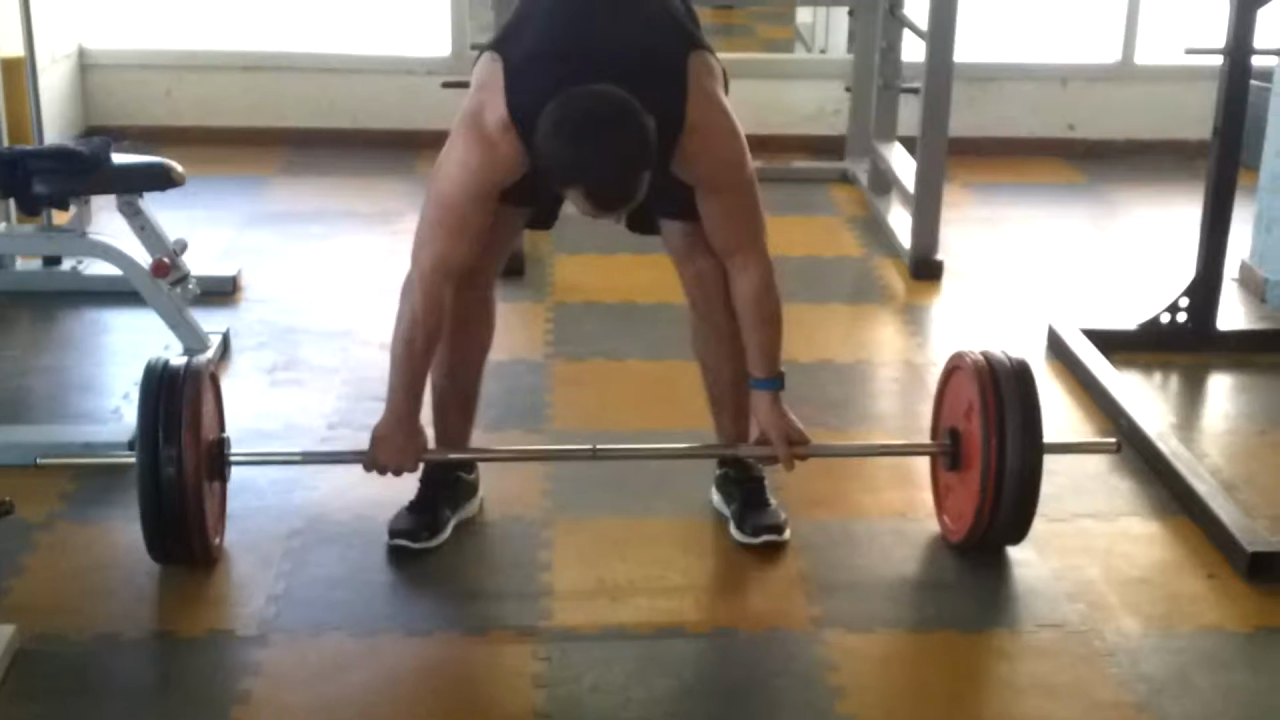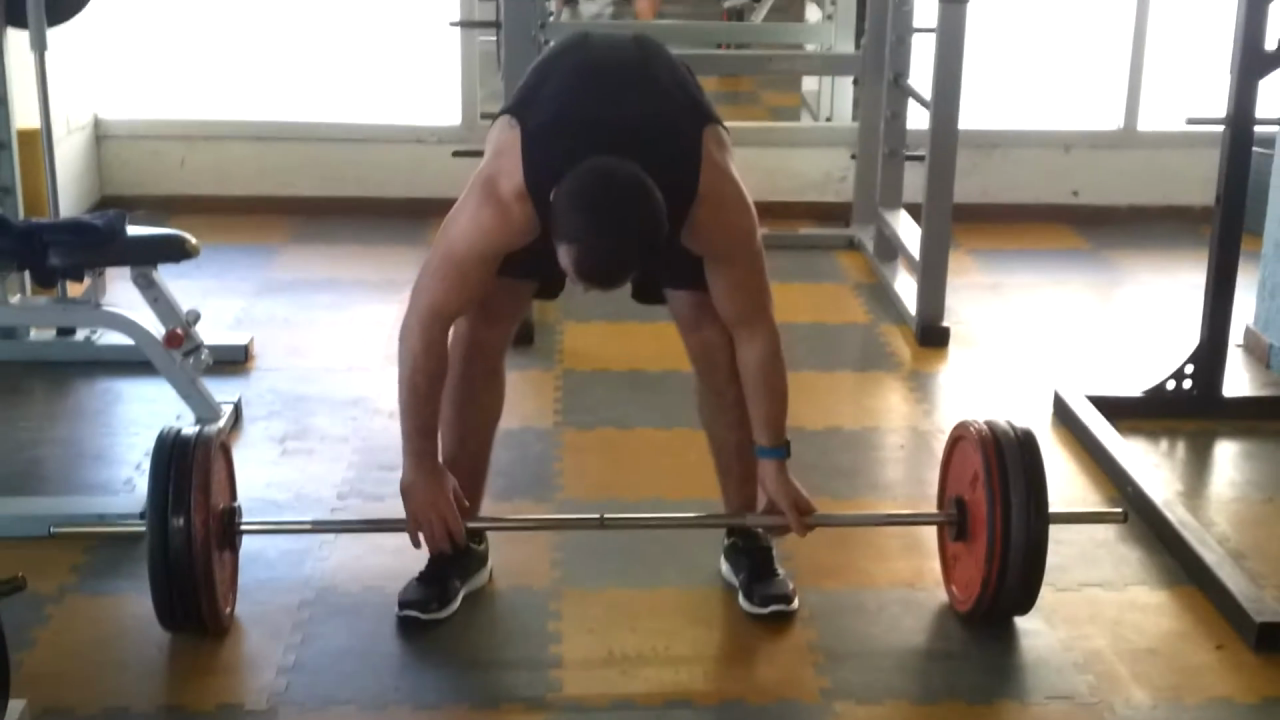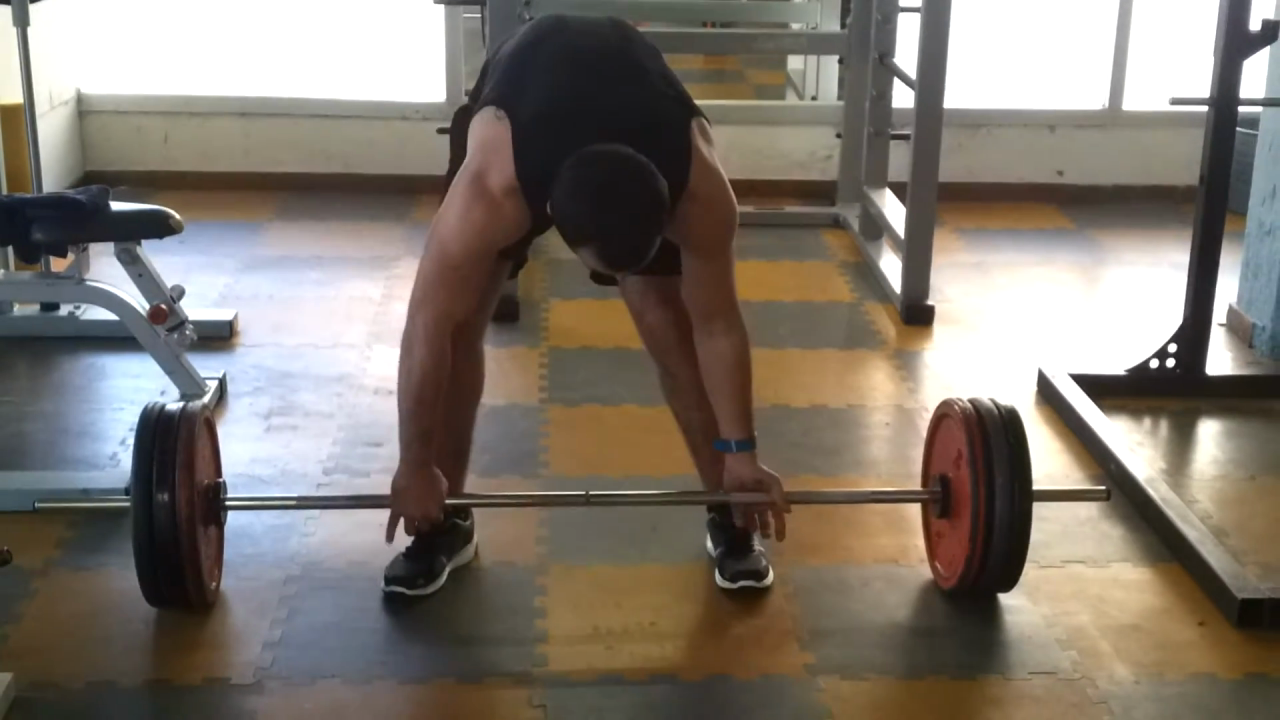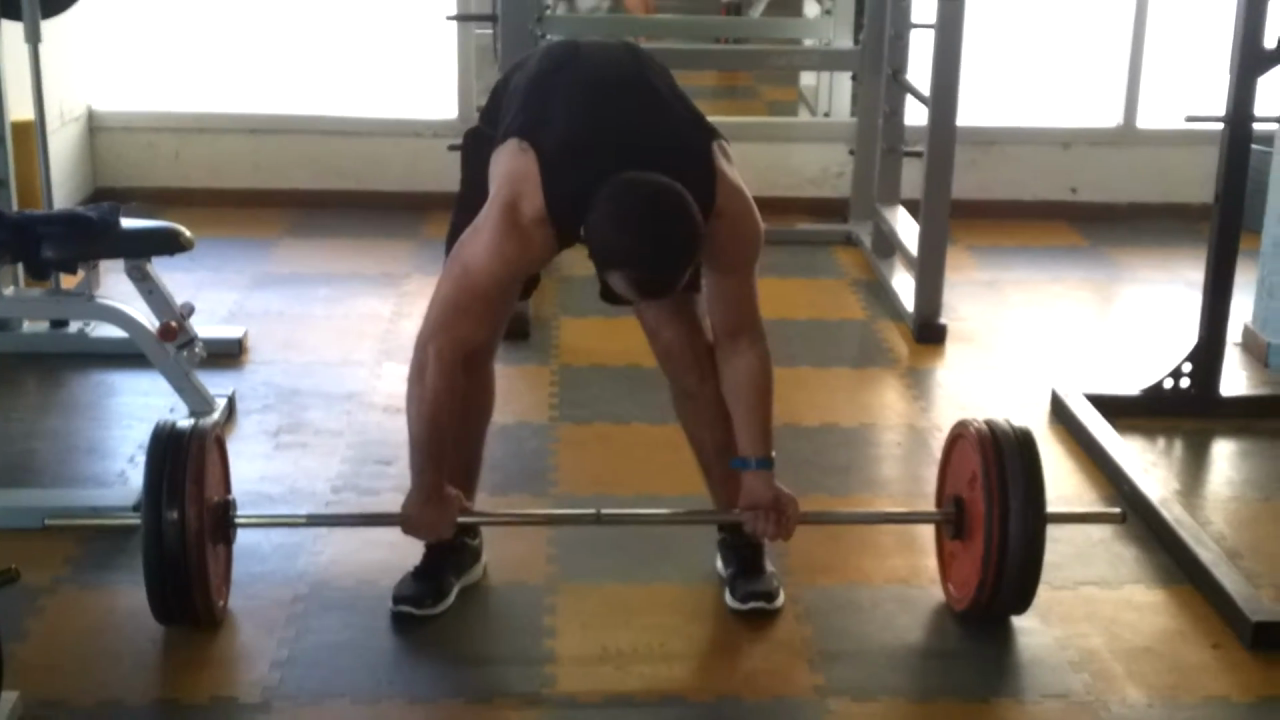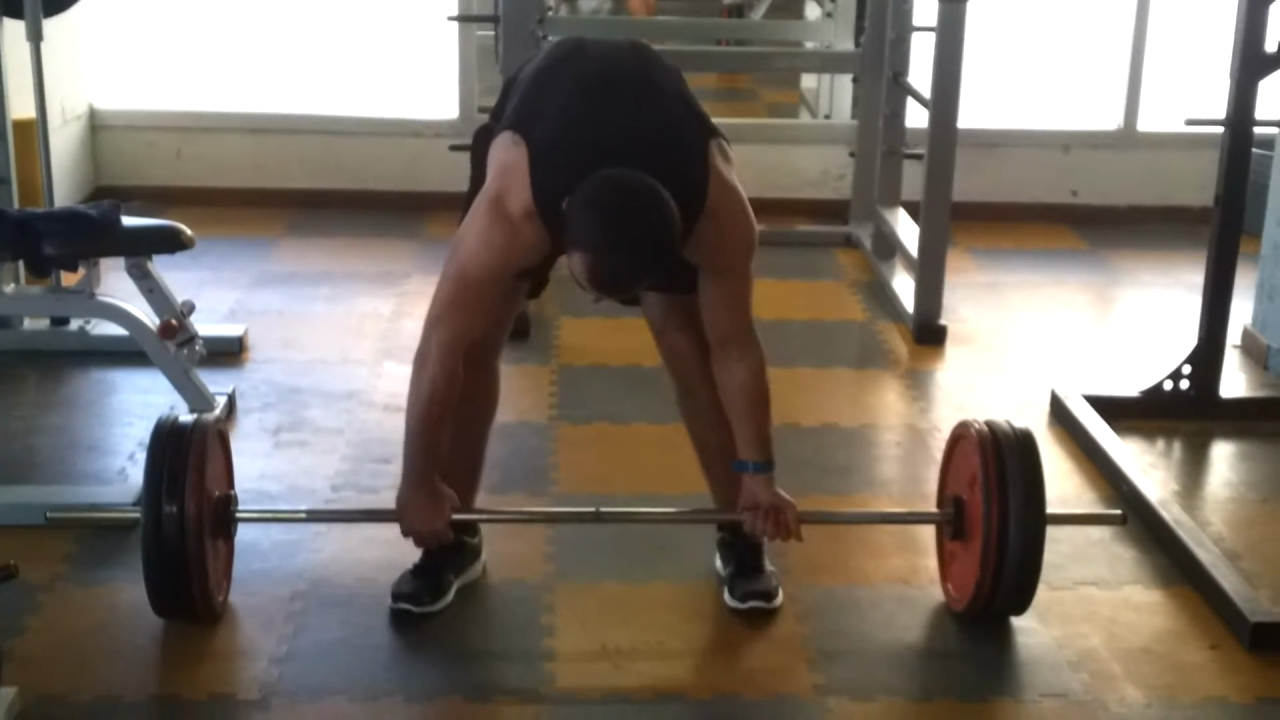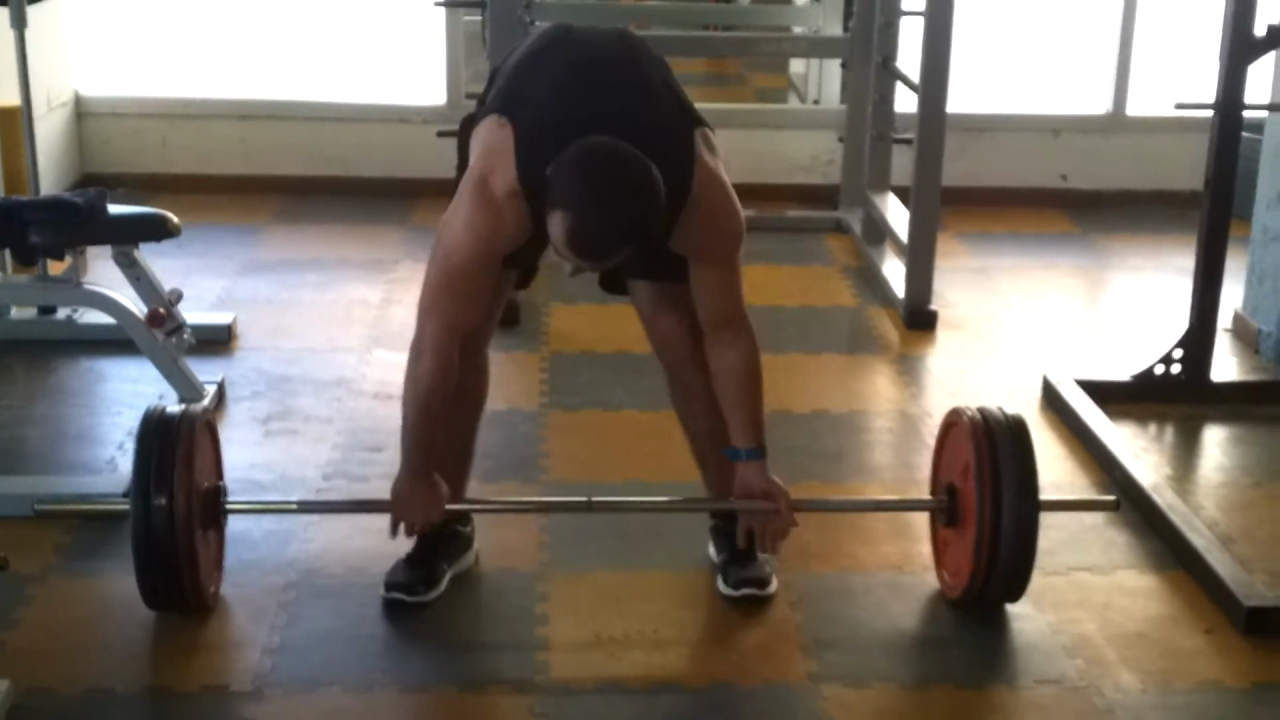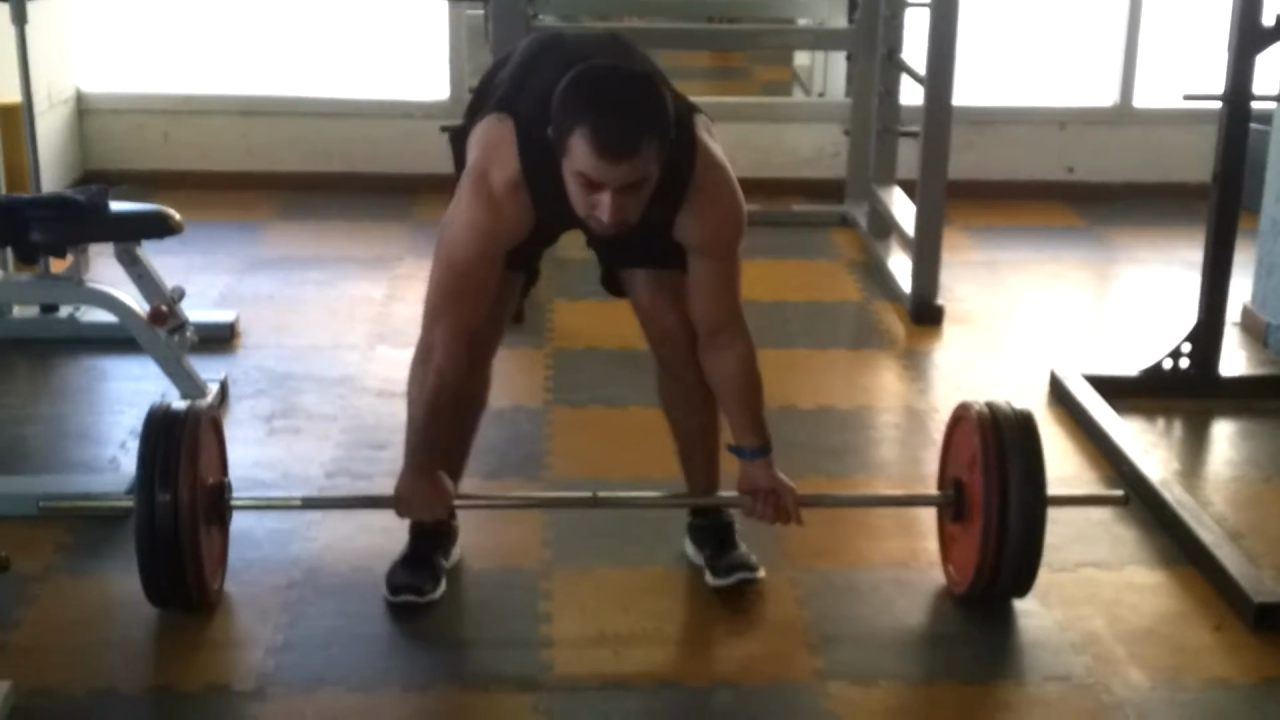
dt=0.7s
person 1, frame 1
left shoulder: (703, 125)
right shoulder: (490, 131)
left elbow: (745, 260)
right elbow: (431, 276)
left wrist: (767, 393)
right wrist: (399, 417)
left hip: (662, 69)
right hip: (535, 74)
left knee: (708, 269)
right knee: (468, 267)
left ankle: (738, 470)
right ankle: (450, 471)
person 1, frame 2
left shoulder: (714, 202)
right shoulder: (501, 199)
left elbow: (752, 330)
right elbow: (425, 321)
left wrist: (773, 461)
right wrist: (421, 465)
left hip: (668, 138)
left knee: (715, 341)
right knee: (478, 332)
left ankle: (746, 540)
right ankle: (461, 545)
person 1, frame 3
left shoulder: (700, 191)
right shoulder: (491, 191)
left elbow: (715, 323)
right elbow: (429, 328)
left wrist: (741, 455)
right wrist: (415, 468)
left knee: (667, 317)
right knee: (462, 317)
left ankle: (726, 517)
right ankle: (448, 522)
person 1, frame 4
left shoulder: (726, 210)
right shoulder: (518, 220)
left elbow: (739, 340)
right elbow: (438, 350)
left wrist: (758, 471)
right wrist: (428, 490)
left knee: (683, 338)
right knee: (471, 341)
left ankle: (738, 536)
right ankle: (455, 544)
person 1, frame 5
left shoulder: (719, 213)
right shoulder: (511, 211)
left elbow: (732, 345)
right elbow: (442, 346)
left wrist: (757, 475)
right wrist: (417, 485)
left knee: (688, 341)
right knee: (476, 337)
left ankle: (738, 535)
right ankle: (455, 537)
person 1, frame 6
left shoulder: (704, 200)
right shoulder: (495, 193)
left elbow: (725, 331)
right elbow: (438, 337)
left wrist: (751, 463)
right wrist: (417, 474)
left knee: (680, 332)
right knee: (466, 329)
left ankle: (729, 521)
right ankle: (447, 528)
person 1, frame 7
left shoulder: (706, 181)
right shoulder: (496, 180)
left elbow: (720, 333)
right elbow: (445, 336)
left wrist: (756, 459)
right wrist: (419, 471)
right hip: (516, 120)
left knee: (677, 333)
right knee: (474, 334)
left ankle: (708, 516)
right ankle: (436, 526)
